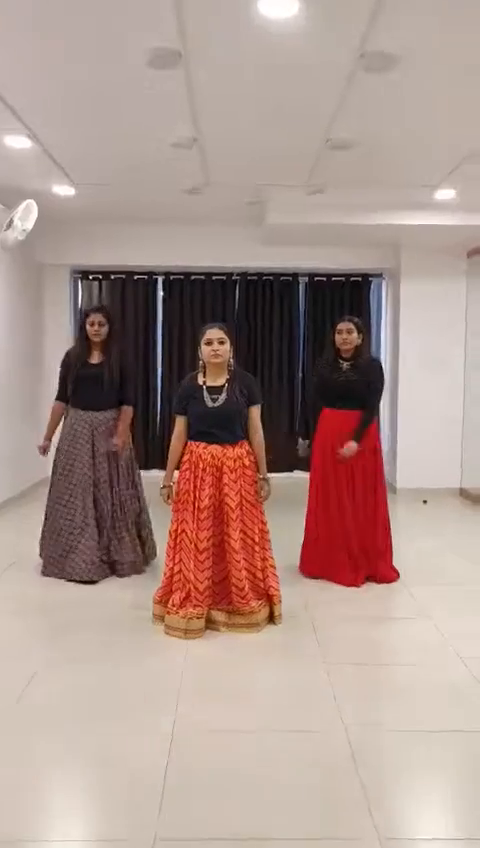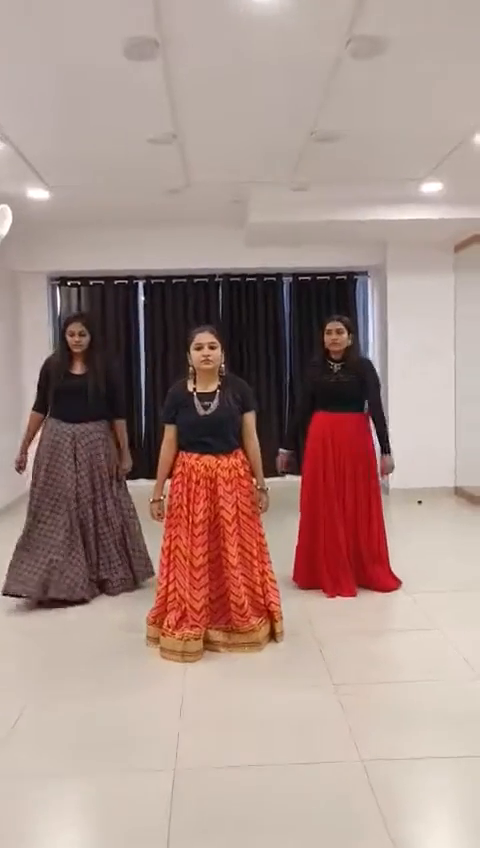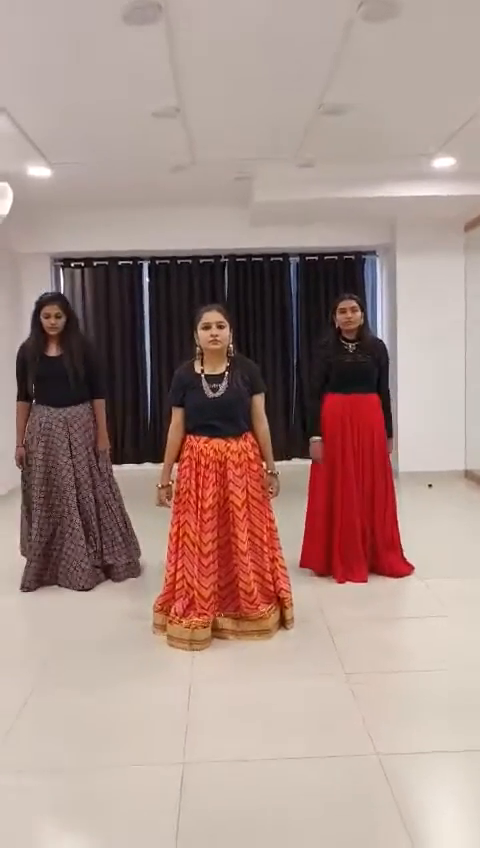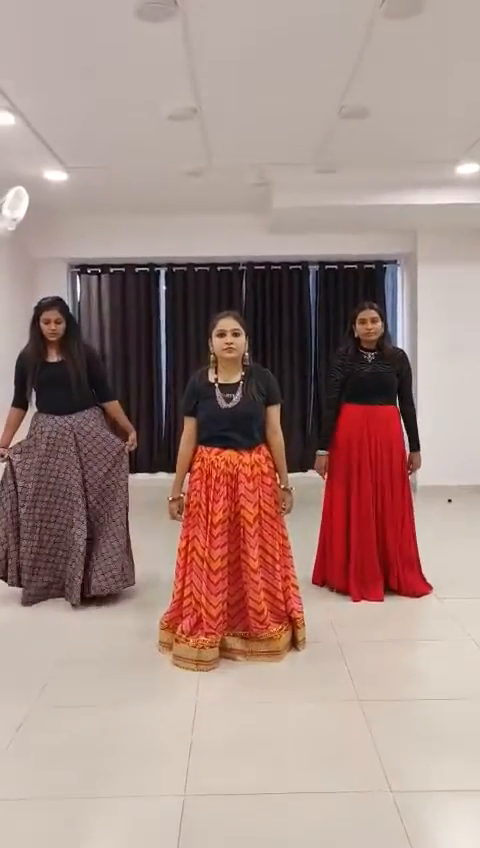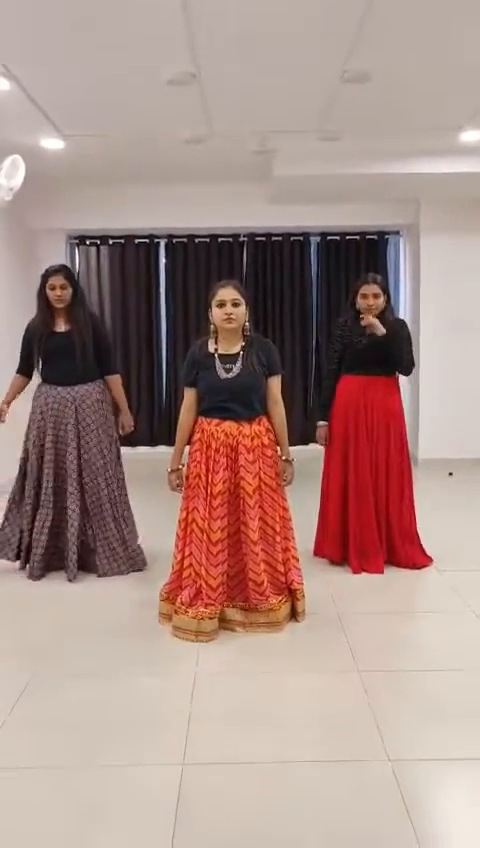
dt=0.5s
person 1, frame 1
left shoulder: (245, 383)
right shoulder: (188, 386)
left elbow: (255, 430)
right elbow: (179, 434)
left wrist: (263, 474)
right wrist: (167, 478)
left hip: (237, 468)
right hip: (198, 468)
left knee: (239, 536)
right knee: (197, 538)
left ankle: (240, 602)
right ankle: (193, 603)
person 1, frame 2
left shoulder: (238, 388)
right shoulder: (178, 393)
left elbow: (250, 438)
right elbow: (169, 444)
left wrist: (260, 484)
right wrist: (157, 492)
left hip: (232, 479)
right hip: (190, 481)
left knee: (235, 551)
right knee: (191, 553)
left ankle: (239, 620)
right ankle: (189, 623)
person 1, frame 3
left shoulder: (247, 370)
right shoulder: (185, 375)
left elbow: (260, 421)
right elbow: (176, 428)
left wrist: (271, 468)
right wrist: (164, 477)
left hip: (242, 463)
right hip: (198, 465)
left knee: (245, 537)
right knee: (199, 540)
left ankle: (248, 607)
right ankle: (197, 611)
person 1, frame 4
left shoulder: (262, 379)
right shoulder: (198, 383)
left elbow: (274, 433)
right elbow: (188, 438)
left wrist: (284, 482)
right wrist: (176, 490)
left hip: (255, 476)
right hip: (209, 477)
left knee: (256, 553)
right knee: (209, 555)
left ankle: (258, 627)
right ankle: (205, 629)
person 1, frame 5
left shoulder: (263, 349)
right shoulder: (198, 354)
left elbow: (275, 403)
right elbow: (188, 409)
left wrist: (285, 454)
right wrist: (175, 461)
left hip: (255, 448)
right hip: (210, 448)
left knee: (256, 525)
right knee: (210, 527)
left ankle: (260, 598)
right ankle: (206, 602)
person 2, frame 1
left shoulder: (119, 359)
right shoulder: (73, 357)
left elbow: (128, 401)
right elbow: (62, 398)
left wrist: (121, 433)
right wrist: (48, 435)
left hip: (109, 428)
right hip: (77, 429)
left knee: (112, 494)
right knee: (73, 494)
left ankle: (116, 554)
right ankle: (71, 557)
person 2, frame 2
left shoulder: (102, 368)
right shoulder: (52, 366)
left elbow: (117, 412)
right elbow: (39, 409)
left wrist: (125, 453)
right wrist: (24, 449)
left hip: (94, 443)
right hip: (57, 443)
left knee: (98, 509)
right knee: (52, 513)
left ankle: (106, 573)
right ankle: (49, 579)
person 2, frame 3
left shoulder: (81, 347)
right shoulder: (28, 351)
left elbow: (98, 392)
right elbow: (23, 397)
left wrist: (102, 434)
right wrist: (20, 441)
left hip: (81, 425)
right hip: (44, 429)
left knee: (90, 495)
right knee: (48, 499)
left ankle: (99, 560)
right ankle: (49, 564)
person 2, frame 4
left shoulder: (83, 353)
right shoulder: (28, 358)
left elbow: (106, 395)
left wrist: (129, 429)
left hip: (88, 433)
right hip: (47, 438)
left knee: (93, 506)
right knee: (46, 509)
left ankle: (94, 578)
right ankle: (46, 579)
person 2, frame 5
left shoulder: (90, 323)
right shoulder: (36, 328)
left elbow: (109, 369)
left wrist: (124, 409)
left hip: (90, 405)
right hip: (51, 407)
left knee: (94, 479)
right knee: (50, 481)
left ankle: (101, 551)
right ankle: (49, 551)
person 3, frame 1
left shoulder: (372, 365)
right shoulder: (325, 365)
left elbow: (372, 407)
right elbow: (316, 404)
left wrist: (355, 440)
left hip: (363, 435)
right hip: (329, 434)
left knee: (365, 500)
right knee: (330, 499)
left ankle: (370, 562)
right ankle: (332, 561)
person 3, frame 2
left shoulder: (363, 367)
right shoulder: (316, 368)
left elbow: (375, 408)
right elbow: (303, 409)
left wrist: (386, 451)
right wrist: (287, 448)
left hip: (355, 439)
right hip: (321, 440)
left knee: (359, 505)
right knee: (322, 506)
left ankle: (368, 571)
right ankle: (326, 571)
person 3, frame 3
left shoulder: (376, 347)
right shoulder: (326, 348)
left elbow: (383, 391)
right elbow: (315, 394)
left wrist: (389, 433)
right wrist: (315, 435)
left hip: (370, 422)
right hip: (334, 422)
left knee: (372, 490)
right knee: (336, 491)
left ankle: (380, 556)
right ankle: (338, 557)
person 3, frame 4
left shoulder: (397, 357)
right shoulder: (344, 357)
left elbow: (407, 404)
right elbow: (331, 403)
left wrist: (415, 447)
right wrist: (323, 448)
left hip: (387, 436)
right hip: (350, 435)
left knee: (390, 508)
right knee: (351, 506)
left ankle: (396, 574)
right ankle: (353, 575)
person 3, frame 5
left shoulder: (397, 327)
right shoulder: (344, 328)
left elbow: (407, 367)
right elbow: (331, 374)
left wrist: (382, 333)
right wrist: (323, 418)
left hip: (385, 407)
right hip: (348, 407)
left knee: (388, 477)
right knee: (349, 478)
left ankle: (395, 546)
right ankle: (351, 546)
